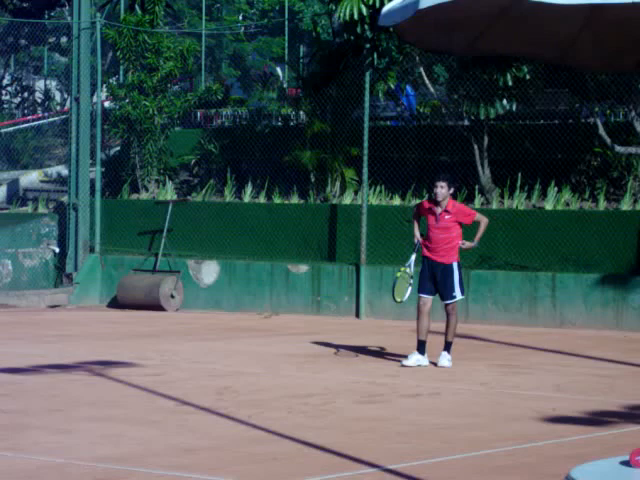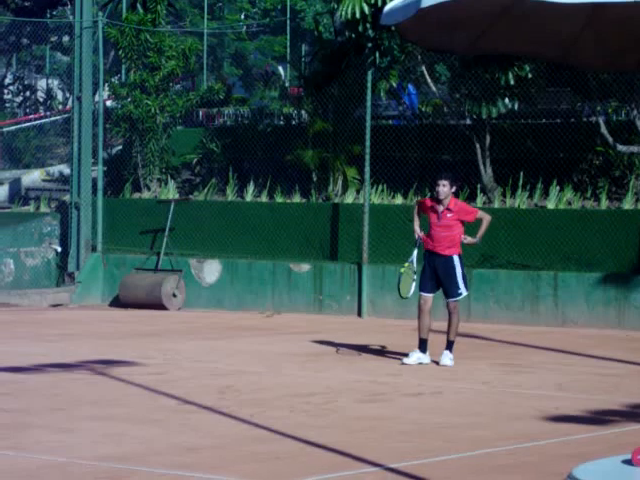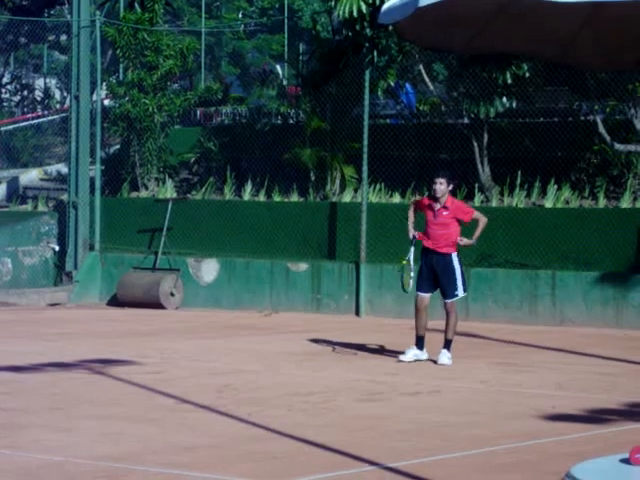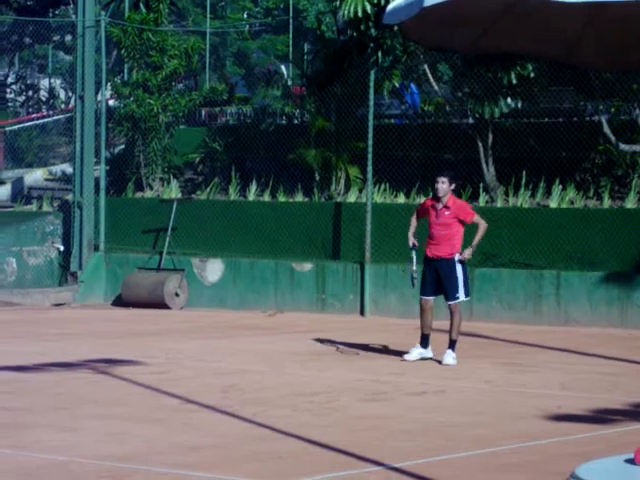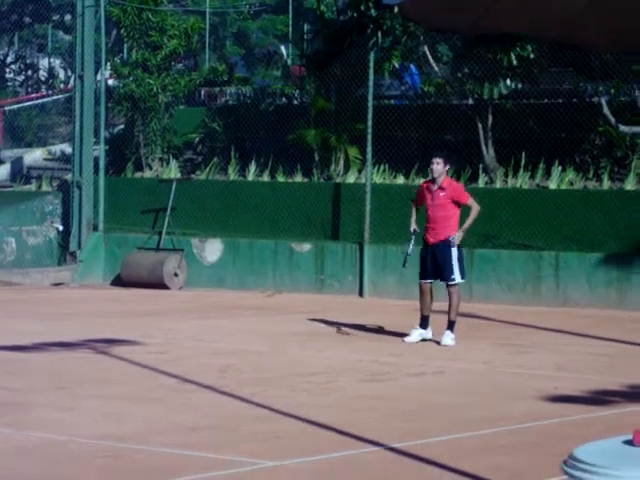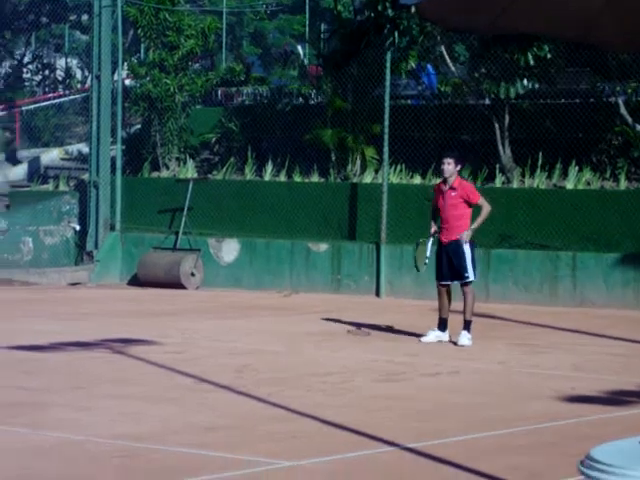
dt=0.1s
person 1, frame 1
left shoulder: (458, 210)
right shoulder: (426, 206)
left elbow: (484, 220)
right elbow: (415, 213)
left wrist: (474, 242)
right wrist: (416, 232)
left hip: (449, 263)
right hip: (429, 261)
left knee: (450, 308)
right knee: (423, 305)
left ankle: (446, 353)
right ankle: (420, 354)
person 1, frame 2
left shoulder: (460, 208)
right shoulder: (427, 203)
left elbow: (486, 217)
right elbow: (416, 205)
left wrist: (476, 239)
right wrist: (416, 227)
left hip: (450, 259)
right hip: (431, 258)
left knee: (452, 306)
right knee: (424, 303)
left ankle: (448, 351)
right ankle: (422, 352)
person 1, frame 3
left shoulder: (457, 206)
right shoulder: (425, 202)
left elbow: (483, 219)
right elbow: (412, 206)
left wrist: (472, 240)
right wrist: (411, 227)
left hip: (448, 258)
right hip: (428, 256)
left knee: (450, 305)
right knee: (420, 301)
left ankle: (446, 350)
right ankle: (419, 348)
person 1, frame 4
left shoulder: (459, 206)
right shoulder: (428, 204)
left elbow: (482, 224)
right elbow: (416, 215)
left wrist: (472, 248)
right wrist: (410, 234)
left hip: (451, 260)
right hip: (431, 260)
left knee: (454, 305)
right knee: (425, 303)
left ankle: (451, 351)
right ankle: (424, 347)
person 1, frame 5
left shoulder: (454, 188)
right shoulder: (424, 187)
left elbow: (475, 208)
right elbow: (416, 203)
left wrist: (461, 230)
right wrist: (413, 220)
left hip: (447, 243)
right hip: (429, 242)
left knee: (452, 286)
right knee: (424, 285)
left ankle: (450, 331)
right ankle: (423, 328)
person 1, frame 6
left shoulder: (465, 187)
right shoulder: (438, 188)
left elbow: (486, 207)
left wrist: (471, 229)
right wrist: (433, 223)
left hip: (460, 242)
right hip: (443, 242)
left knee: (466, 286)
right knee: (442, 287)
left ankle: (466, 332)
right ankle: (442, 330)
